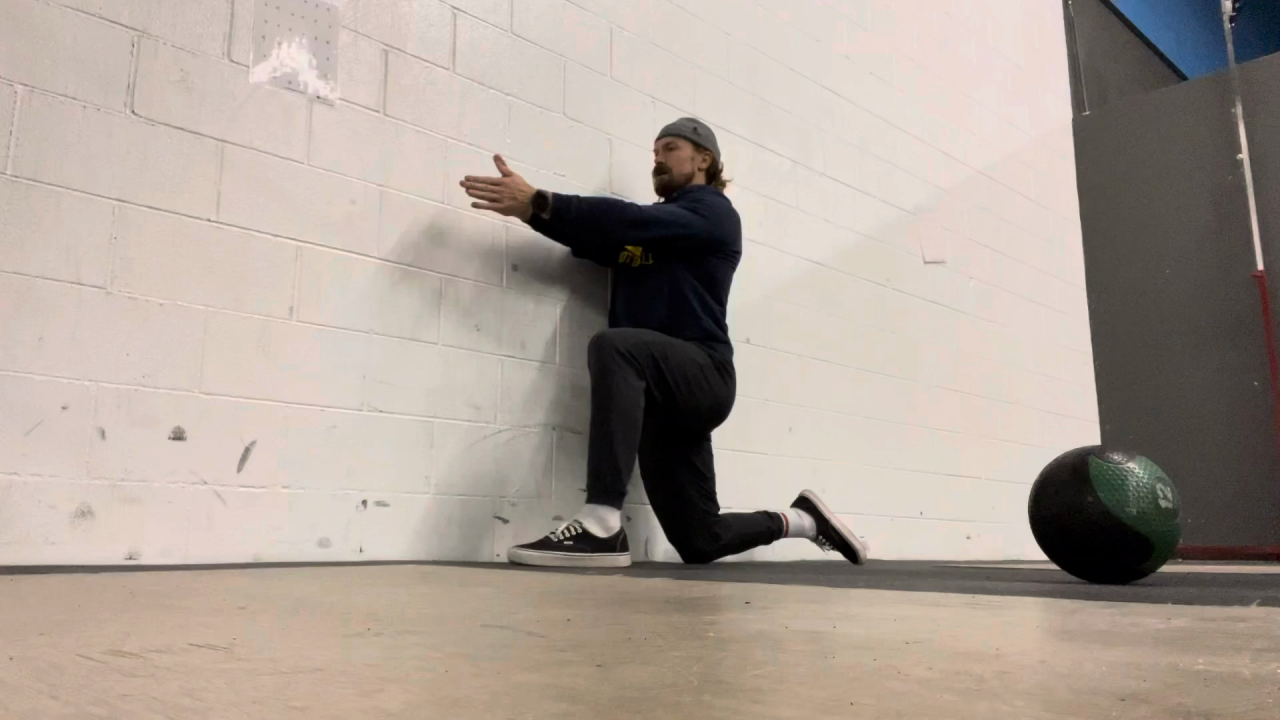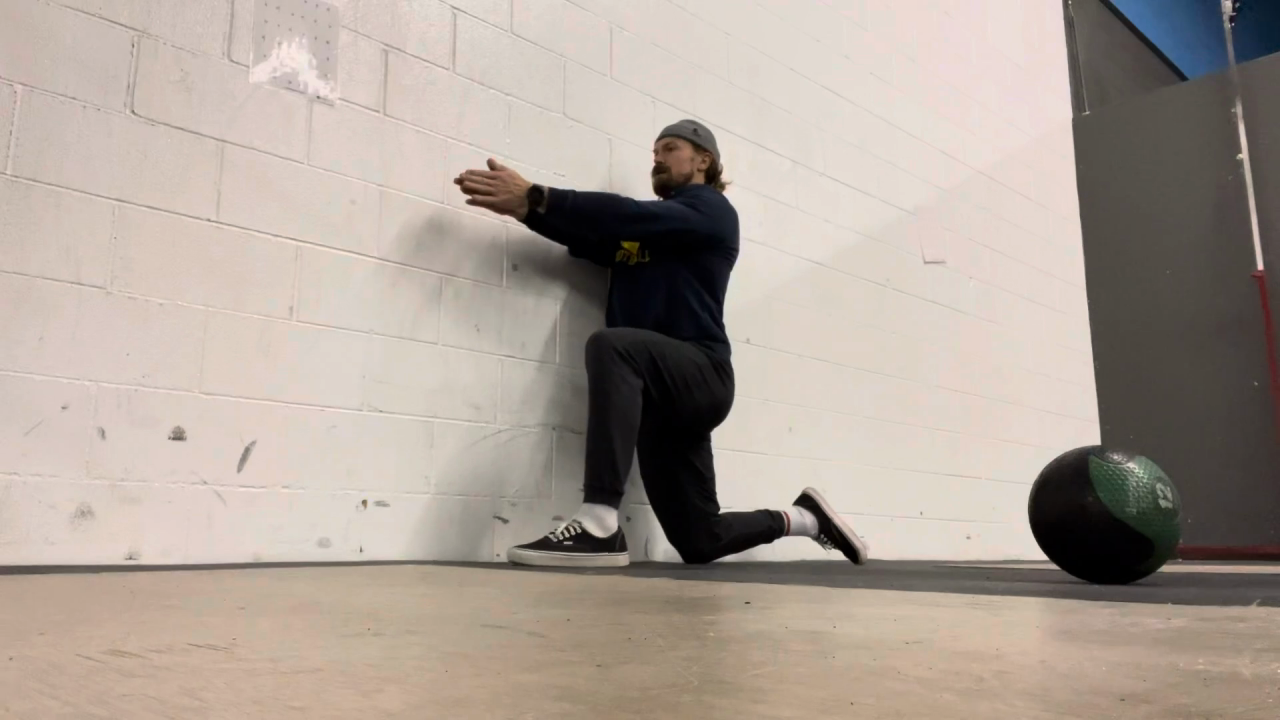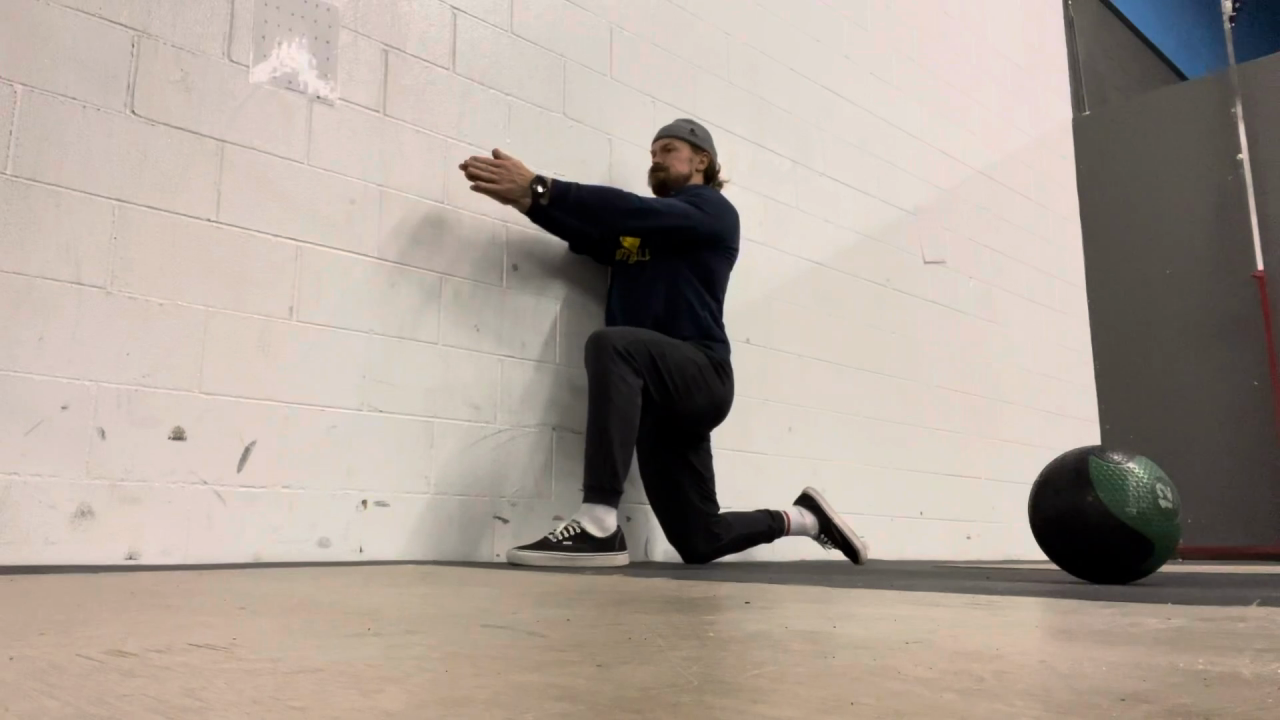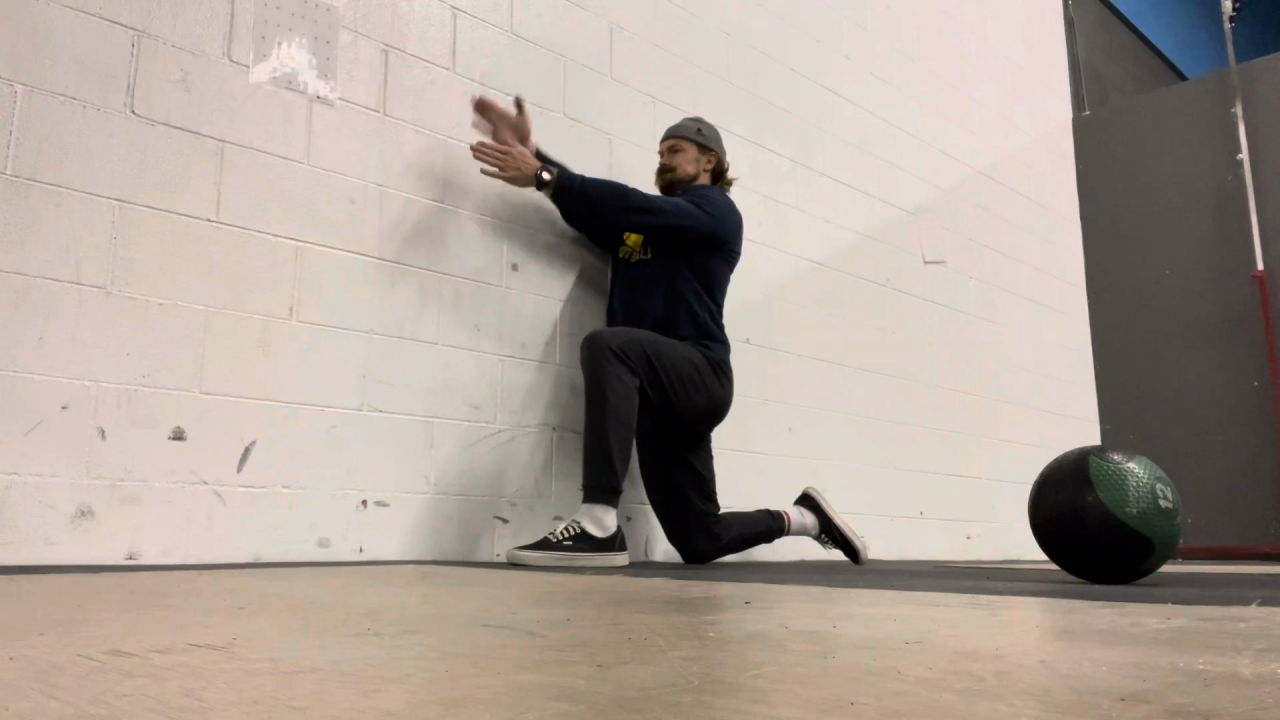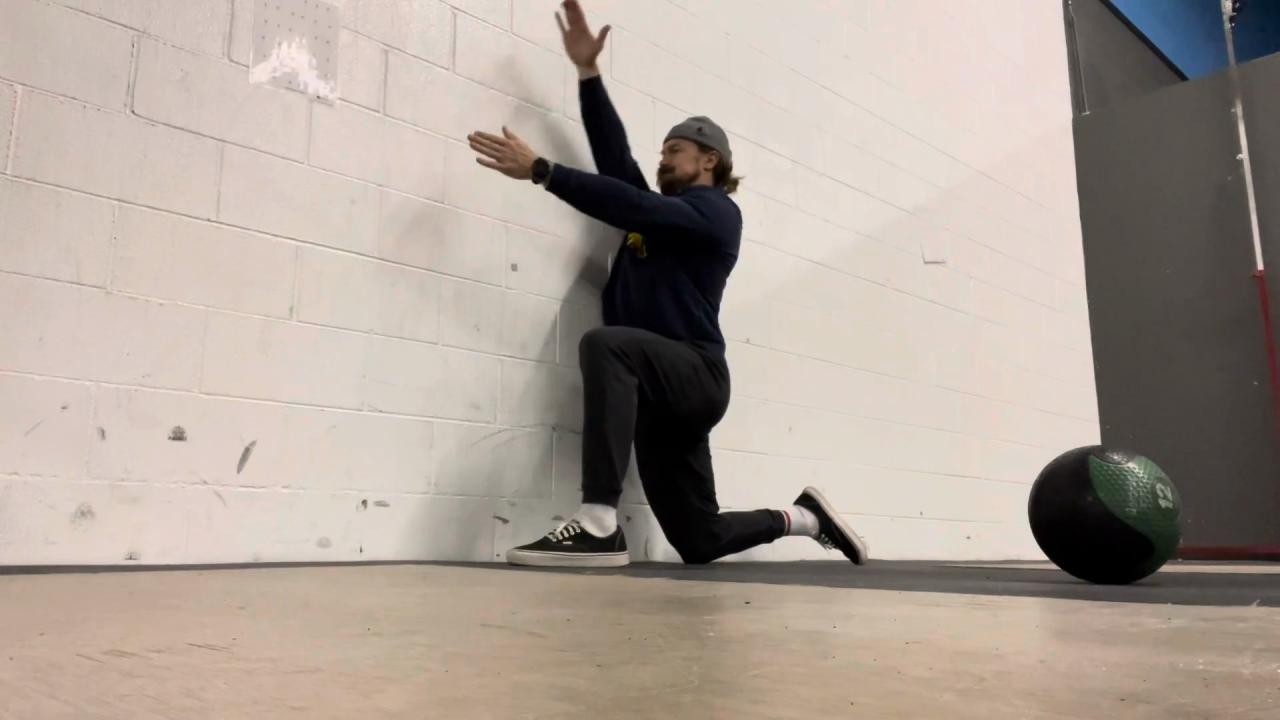
dt=0.3s
person 1, frame 1
left shoulder: (712, 211)
right shoulder: (650, 224)
left elbow: (628, 220)
right elbow: (595, 235)
left wrist: (541, 202)
right wrist: (529, 207)
left hip: (702, 377)
right hip: (662, 393)
left knee: (615, 347)
right knee: (699, 542)
left ankle: (601, 526)
right ankle: (799, 519)
person 1, frame 2
left shoulder: (710, 210)
right shoulder: (644, 226)
left elbow: (625, 216)
right elbow: (590, 235)
left wrist: (537, 196)
right wrist: (525, 206)
left hip: (700, 377)
right hip: (661, 394)
left knee: (611, 346)
right knee: (700, 542)
left ankle: (600, 526)
right ankle: (802, 519)
person 1, frame 3
left shoulder: (712, 211)
right shoulder: (641, 227)
left elbow: (627, 211)
right elbow: (590, 230)
left wrist: (540, 187)
right wrist: (525, 198)
left hip: (700, 375)
right hip: (661, 389)
left knee: (611, 345)
right knee: (700, 542)
left ankle: (599, 526)
right ankle: (803, 517)
person 1, frame 4
left shoulder: (716, 213)
right shoulder: (641, 227)
left elbow: (634, 206)
right elbow: (595, 213)
left wrist: (543, 174)
right wrist: (530, 156)
left hip: (698, 377)
right hip: (661, 391)
left knee: (606, 345)
right knee: (701, 543)
left ankle: (599, 526)
right ankle: (805, 518)
person 1, frame 5
left shoulder: (713, 213)
right shoulder: (660, 214)
left elbow: (629, 206)
right elbow: (613, 155)
left wrist: (540, 169)
right wrist: (587, 71)
left hip: (694, 376)
right hip: (662, 385)
left knee: (605, 346)
right knee: (699, 540)
left ankle: (598, 526)
right ankle: (804, 516)
